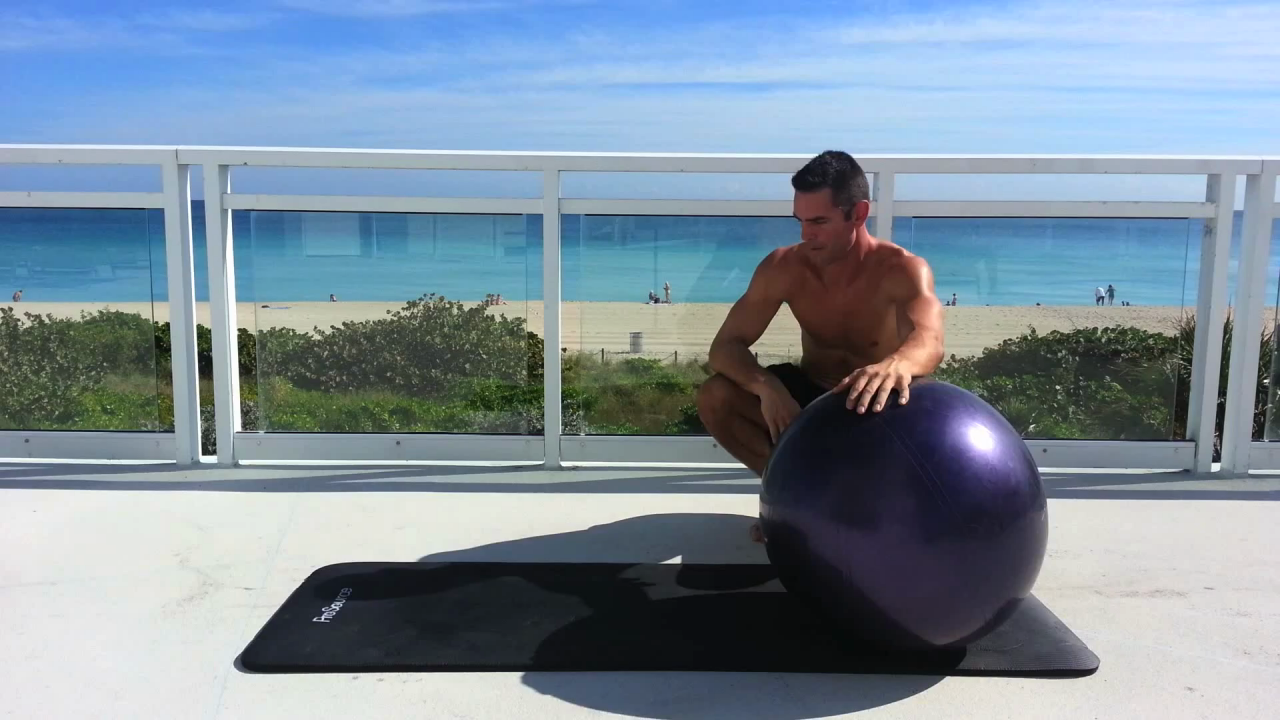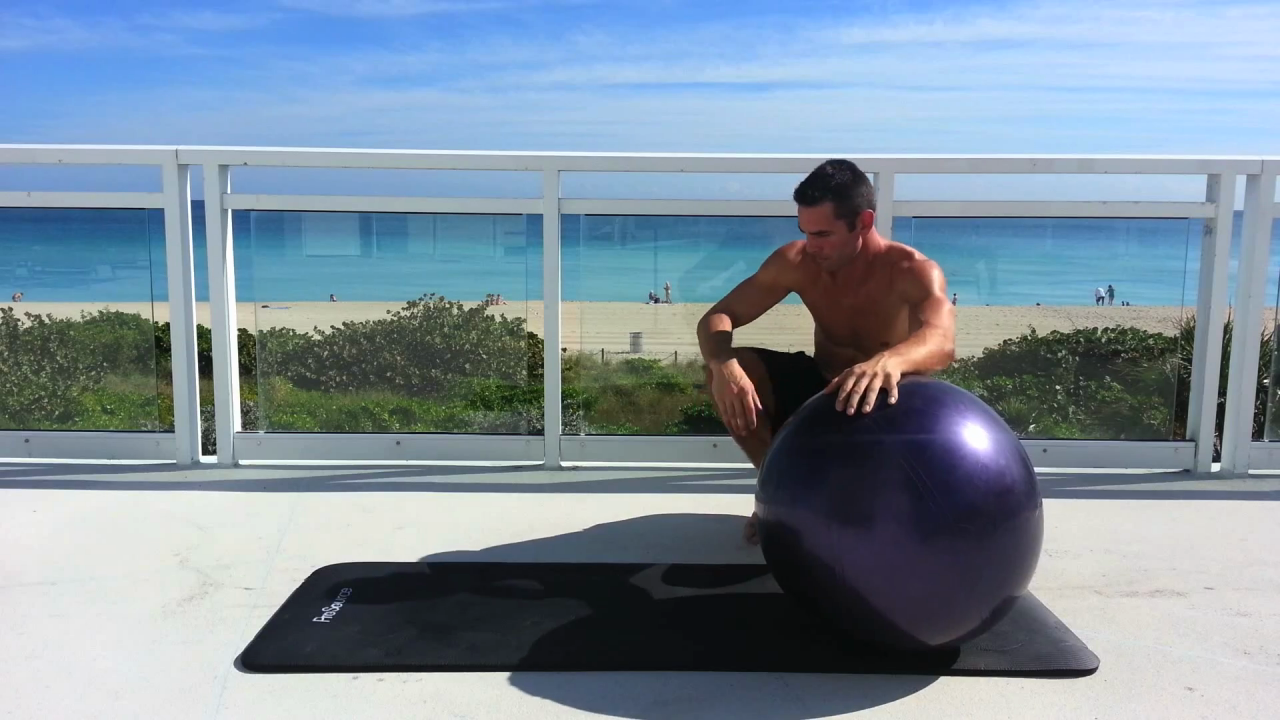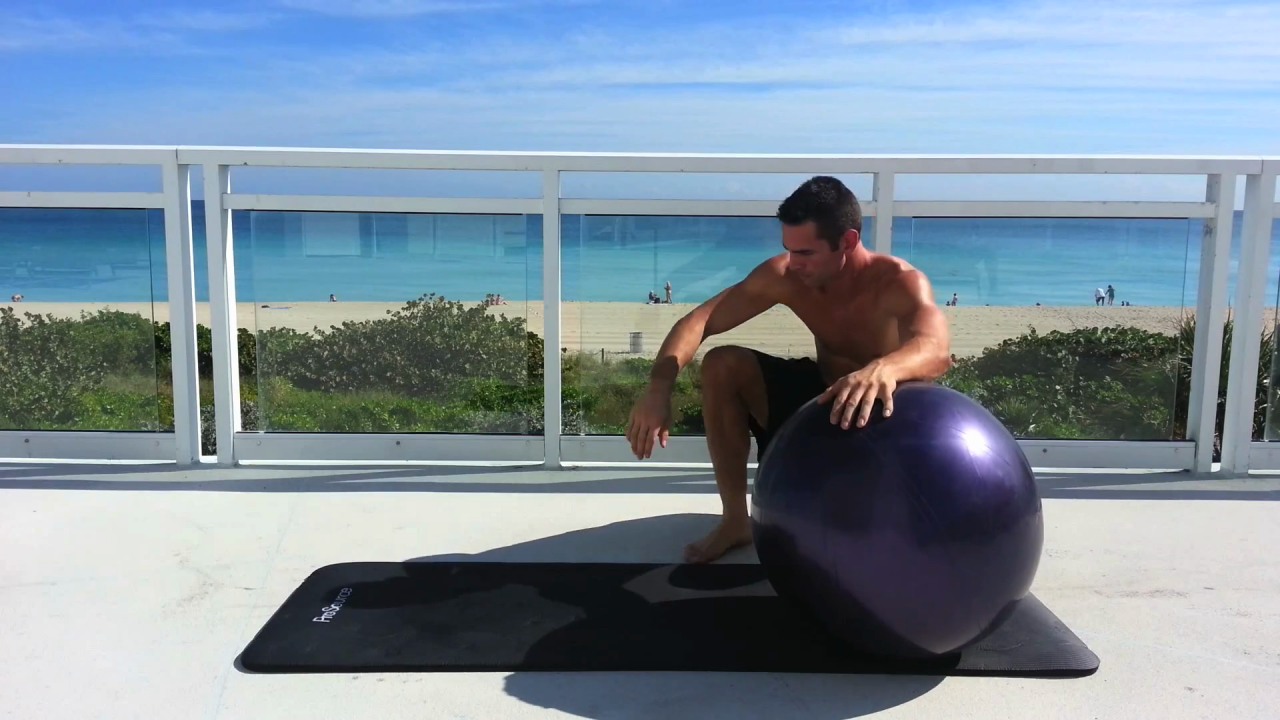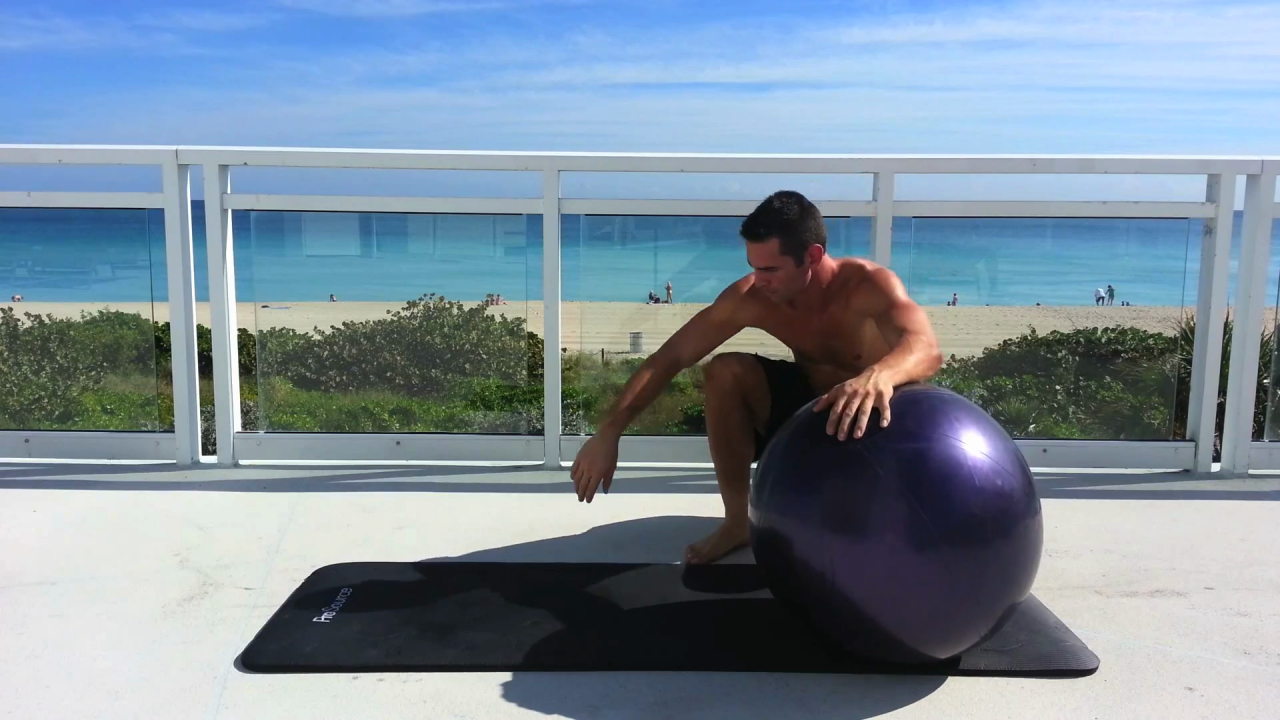
dt=0.2s
person 1, frame 1
left shoulder: (903, 270)
right shoulder: (782, 268)
left elbow: (929, 344)
right elbow: (725, 345)
left wrist: (894, 365)
right wrist: (768, 388)
left hip: (873, 407)
right hip: (805, 394)
right knee: (714, 398)
person 1, frame 2
left shoulder: (913, 272)
right shoulder: (795, 262)
left elbow: (940, 342)
right elbow: (718, 318)
left wrist: (885, 362)
right wrist: (724, 366)
left hip: (885, 404)
right knee: (733, 367)
person 1, frame 3
left shoulder: (900, 283)
right shoulder: (784, 276)
left elbow: (935, 352)
right elbow: (700, 319)
left wrist: (881, 371)
right wrist: (657, 390)
left hip: (882, 415)
right hip: (820, 396)
right knee: (721, 364)
right ankle: (735, 520)
person 1, frame 4
left shoulder: (868, 284)
right shoulder: (749, 298)
left elbow: (925, 350)
right elbow: (670, 357)
left wrist: (877, 377)
right wrist: (609, 432)
left hip: (874, 418)
right hip: (805, 403)
right knee: (728, 370)
right ankle: (737, 521)
